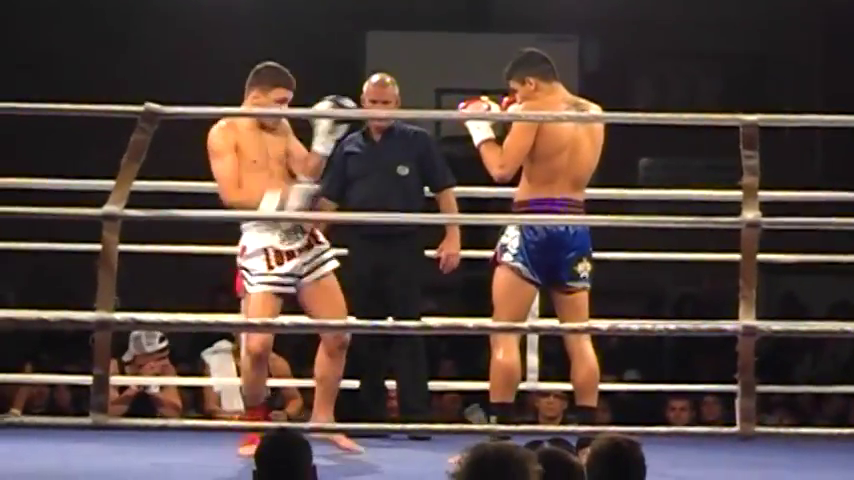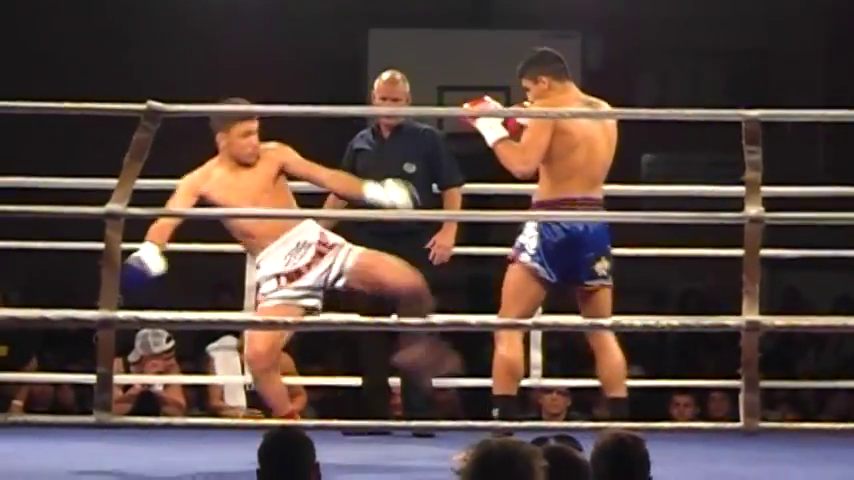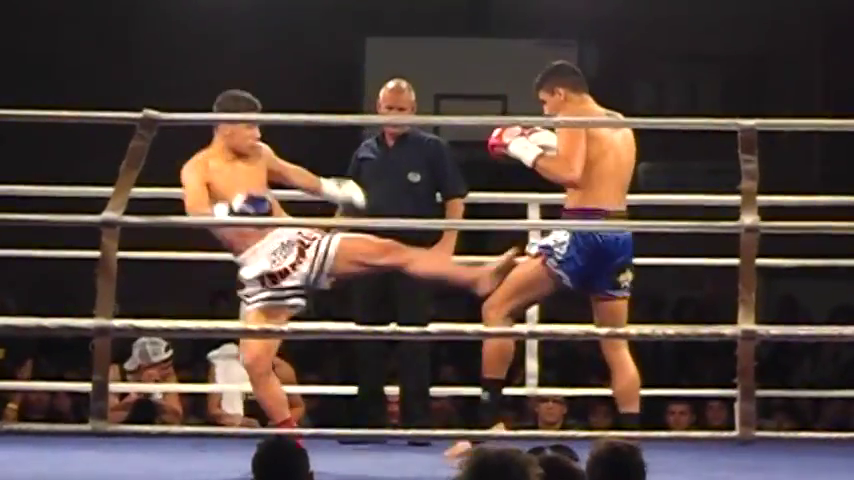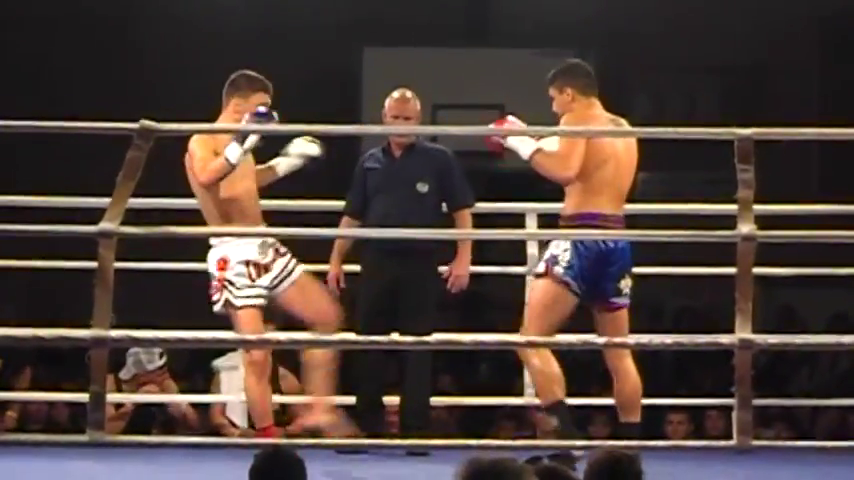
dt=0.2s
person 1, frame 1
left shoulder: (533, 112)
right shoulder: (594, 114)
left elbow: (502, 168)
left wrist: (479, 125)
left hip: (535, 226)
right hip: (574, 226)
left knee: (504, 335)
right knee: (578, 338)
person 1, frame 2
left shoulder: (548, 110)
right shoulder: (605, 113)
left elbow: (523, 165)
left wrist: (489, 126)
right wrist: (519, 121)
left hip: (552, 225)
right hip: (592, 223)
left knee: (509, 329)
right knee: (602, 333)
right ankle: (621, 424)
person 1, frame 3
left shoulder: (573, 121)
right shoulder: (622, 127)
left elbow: (571, 173)
left wrist: (524, 149)
right wrist: (545, 143)
left hip: (580, 233)
right hip: (617, 237)
left knee: (497, 308)
right knee: (615, 347)
left ankle: (490, 420)
person 1, frame 4
left shoulder: (578, 119)
right shoulder: (624, 131)
left elbow: (565, 173)
left wrist: (522, 142)
right wrist: (553, 148)
left hip: (578, 240)
right hip: (615, 240)
left knee: (532, 342)
right knee: (618, 352)
left ankle: (565, 435)
person 2, frame 1
left shoulder: (280, 128)
right shoulder: (223, 134)
left elbow: (309, 170)
right elbow: (231, 194)
left wrist: (325, 129)
right wrist: (279, 200)
left hip: (303, 237)
right hip: (262, 246)
left knee: (337, 338)
right knee: (258, 347)
left ankle: (321, 419)
right ankle: (254, 430)
person 2, frame 2
left shoulder: (273, 154)
right shoulder: (200, 181)
left elbow: (326, 177)
right elbow: (165, 223)
left wrist: (375, 191)
right wrist: (149, 252)
left hip: (316, 245)
right hip: (281, 272)
left knee: (407, 283)
right knee: (259, 355)
left ankle: (421, 349)
person 2, frame 3
left shoulder: (258, 152)
right shoulder: (197, 168)
left elbow: (297, 177)
right elbow: (197, 215)
left wrist: (332, 188)
right wrist: (232, 209)
left hip: (299, 243)
right hip: (260, 268)
left knee: (386, 251)
right knee: (255, 359)
left ankle: (481, 278)
person 2, frame 4
left shoulder: (242, 138)
right shoulder: (203, 142)
right elbow: (207, 180)
left wrist: (294, 155)
right wrist: (242, 142)
left hip: (266, 249)
right hip: (236, 258)
left knee: (327, 316)
right knee: (258, 356)
left ankle: (320, 408)
person 3, frame 1
left shoulder: (418, 141)
right shoulder: (349, 145)
left elbow: (444, 190)
right elbow: (329, 198)
left wrist: (452, 236)
left hip: (405, 247)
right hip: (362, 248)
left knee: (407, 330)
right knee: (366, 331)
left ankle: (416, 415)
right ankle: (369, 414)
person 3, frame 2
left shoulder: (427, 138)
right shoulder: (360, 142)
left elbow: (451, 188)
right elbow: (340, 195)
left wrist: (448, 231)
left hip: (412, 244)
right hip: (369, 244)
right knee: (371, 327)
left ankle: (419, 412)
right ankle: (373, 410)
person 3, frame 3
left shoulder: (432, 148)
right shoulder: (365, 151)
left elbow: (454, 198)
left wrist: (447, 241)
left knee: (413, 336)
right knee: (368, 336)
left ankle: (416, 421)
right ankle: (369, 419)
person 3, frame 4
left shoulder: (439, 158)
right shoulder: (370, 161)
left elbow: (461, 210)
right elbow: (352, 216)
left wrist: (463, 256)
right wrist: (336, 259)
left hip: (420, 264)
right hip: (377, 263)
left knee: (417, 347)
right knee: (368, 344)
left ankle: (416, 431)
right ankle: (368, 428)
